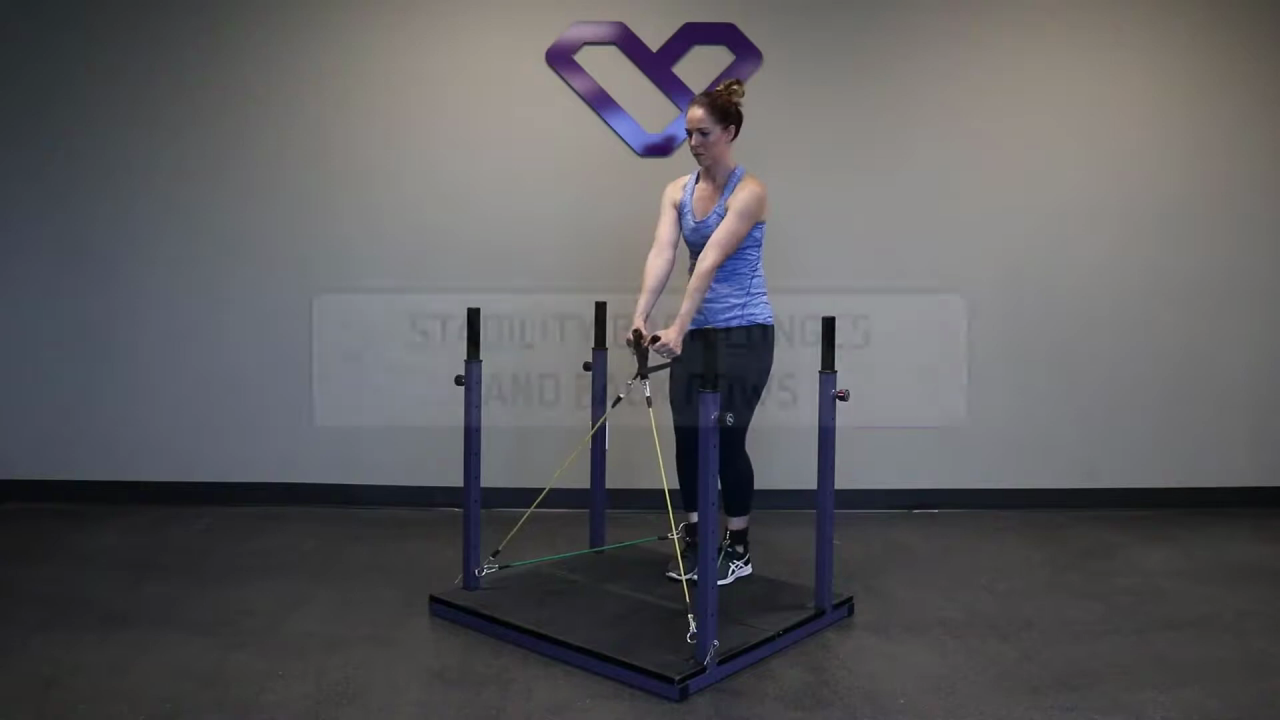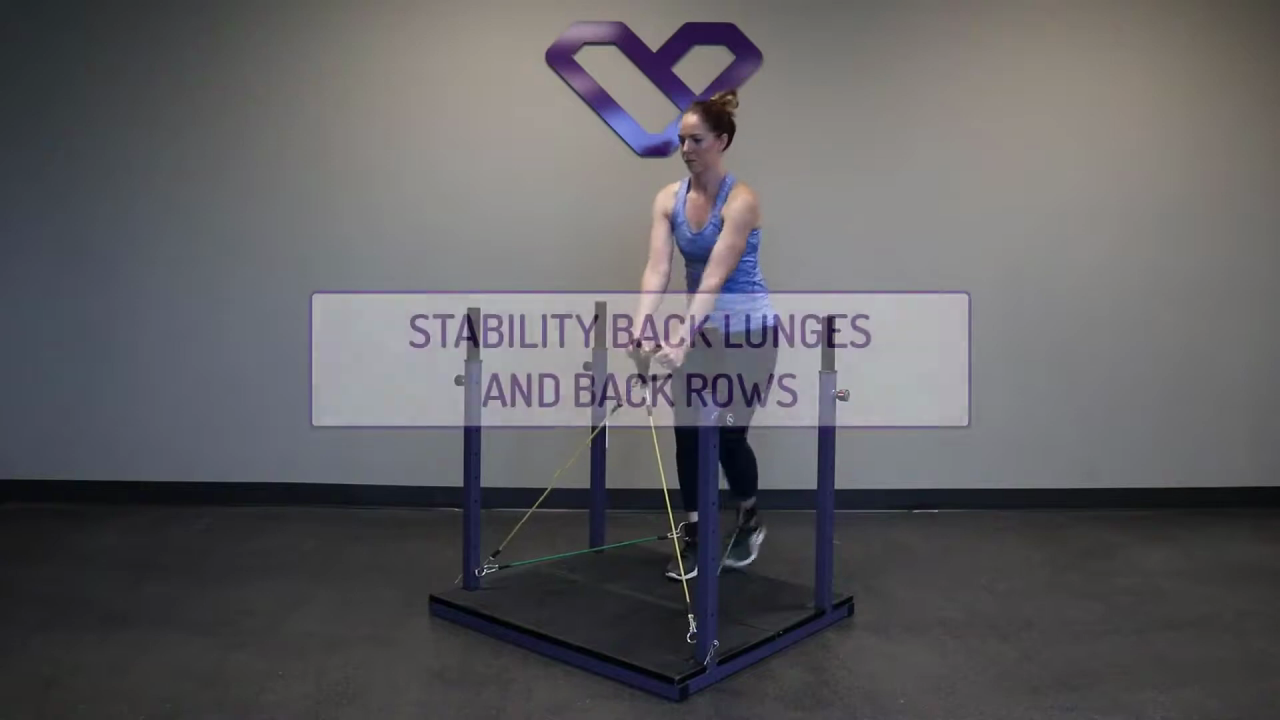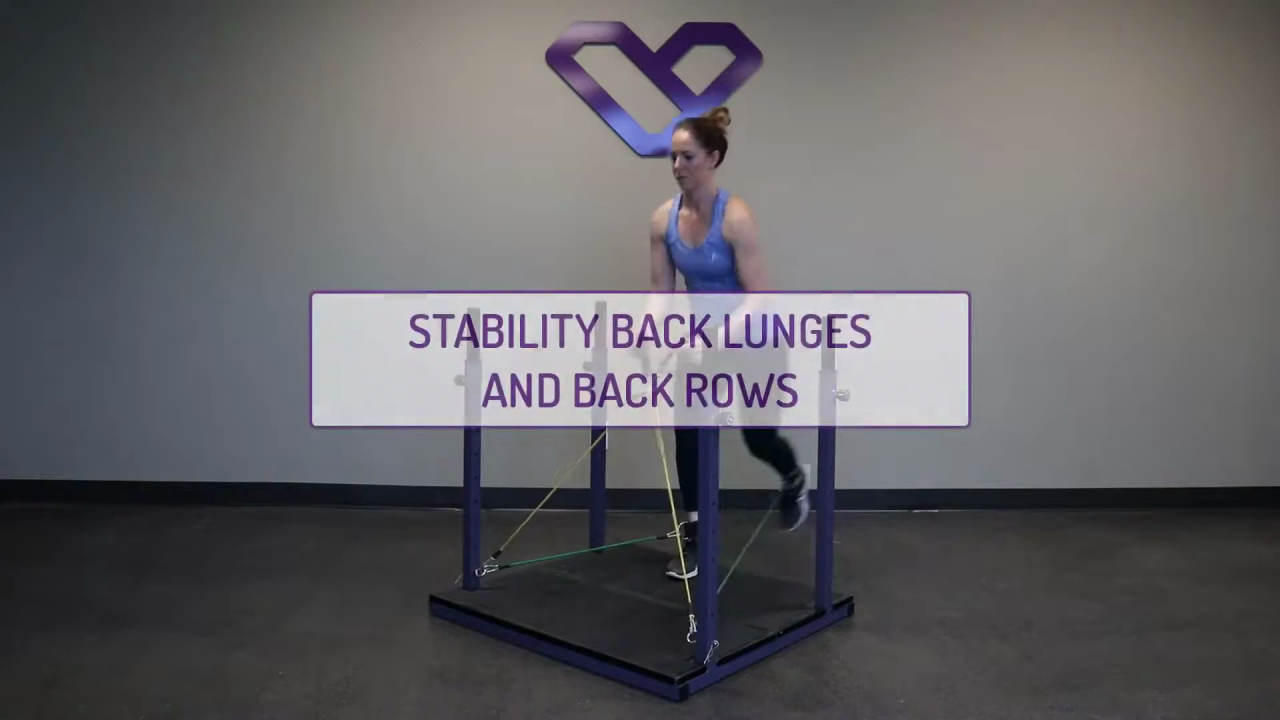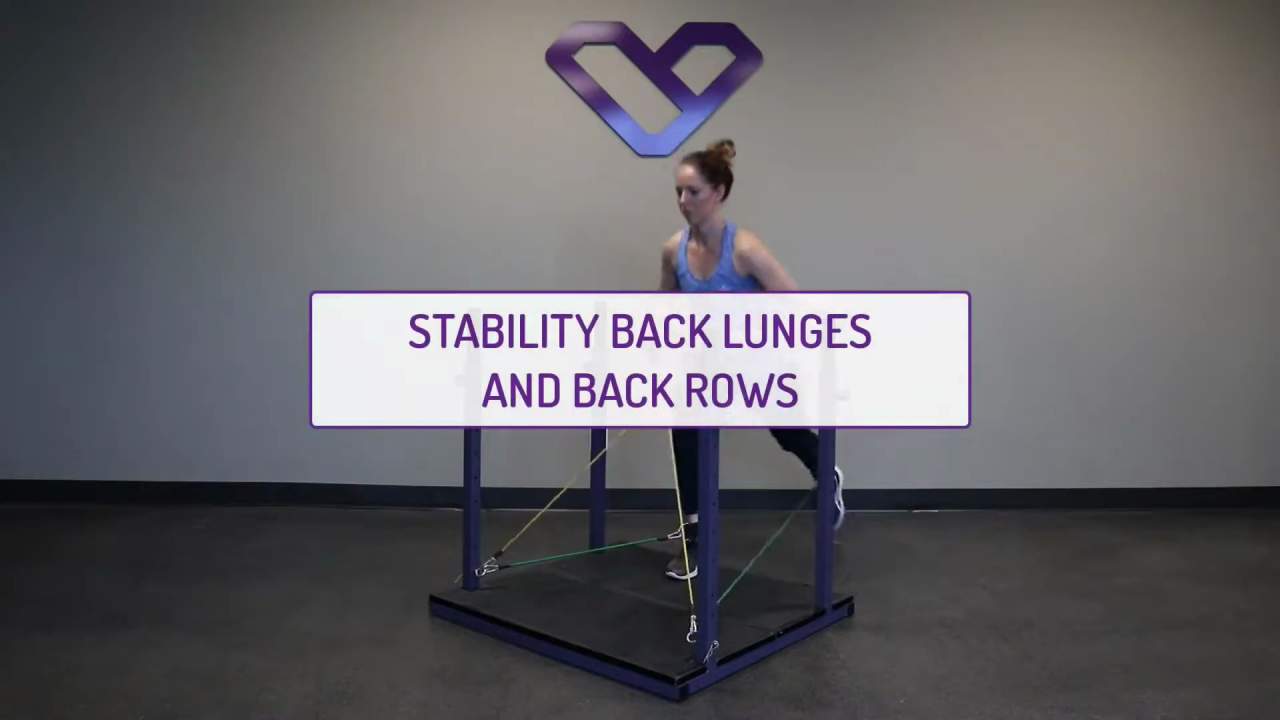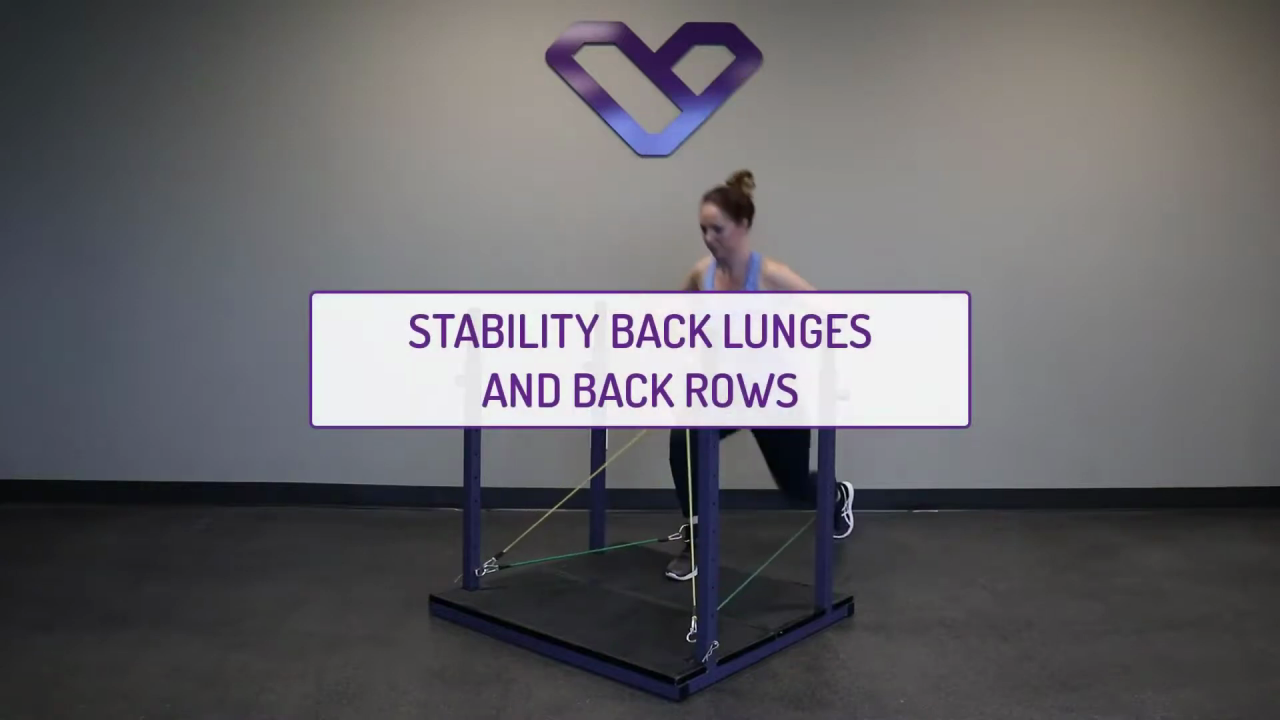
dt=0.2s
person 1, frame 1
left shoulder: (748, 191)
right shoulder: (677, 190)
left elbow: (711, 262)
right elbow: (661, 253)
left wrist: (678, 326)
right wrist: (640, 317)
left hip: (744, 329)
right hip: (699, 328)
left knee: (726, 440)
right knee: (687, 435)
left ankle: (738, 547)
right ankle: (694, 539)
person 1, frame 2
left shoulder: (741, 200)
right shoulder: (669, 198)
left elbow: (716, 277)
right elbow: (657, 268)
left wrist: (682, 338)
right wrist: (642, 328)
left hip: (748, 330)
right hip: (702, 331)
left knee: (728, 435)
right knee: (687, 432)
left ankle: (749, 521)
right ankle: (694, 537)
person 1, frame 3
left shoulder: (735, 216)
right shoulder: (663, 218)
left elbow: (759, 297)
right elbow: (661, 289)
left wrist: (717, 346)
left knee: (758, 436)
right knee: (686, 430)
left ankle: (795, 482)
right ankle: (693, 537)
person 1, frame 4
left shoulder: (745, 247)
right shoulder: (674, 248)
left knee: (790, 436)
right knee: (685, 431)
left ankle: (830, 482)
right ankle: (693, 538)
person 1, frame 5
left shoulder: (772, 275)
right shoulder: (701, 274)
left knee: (793, 483)
right knee: (682, 438)
left ankle: (838, 495)
right ankle: (694, 540)
